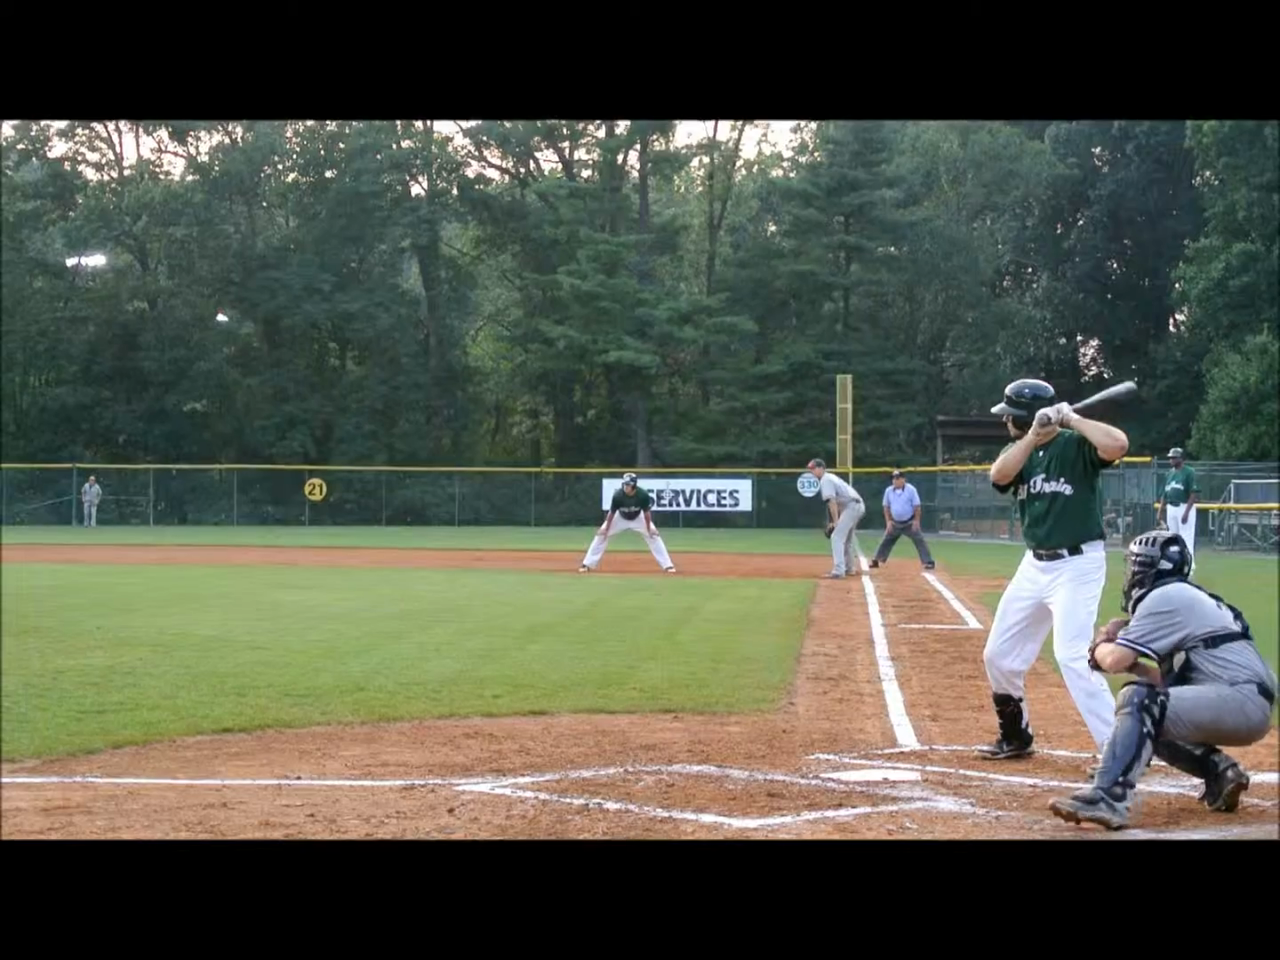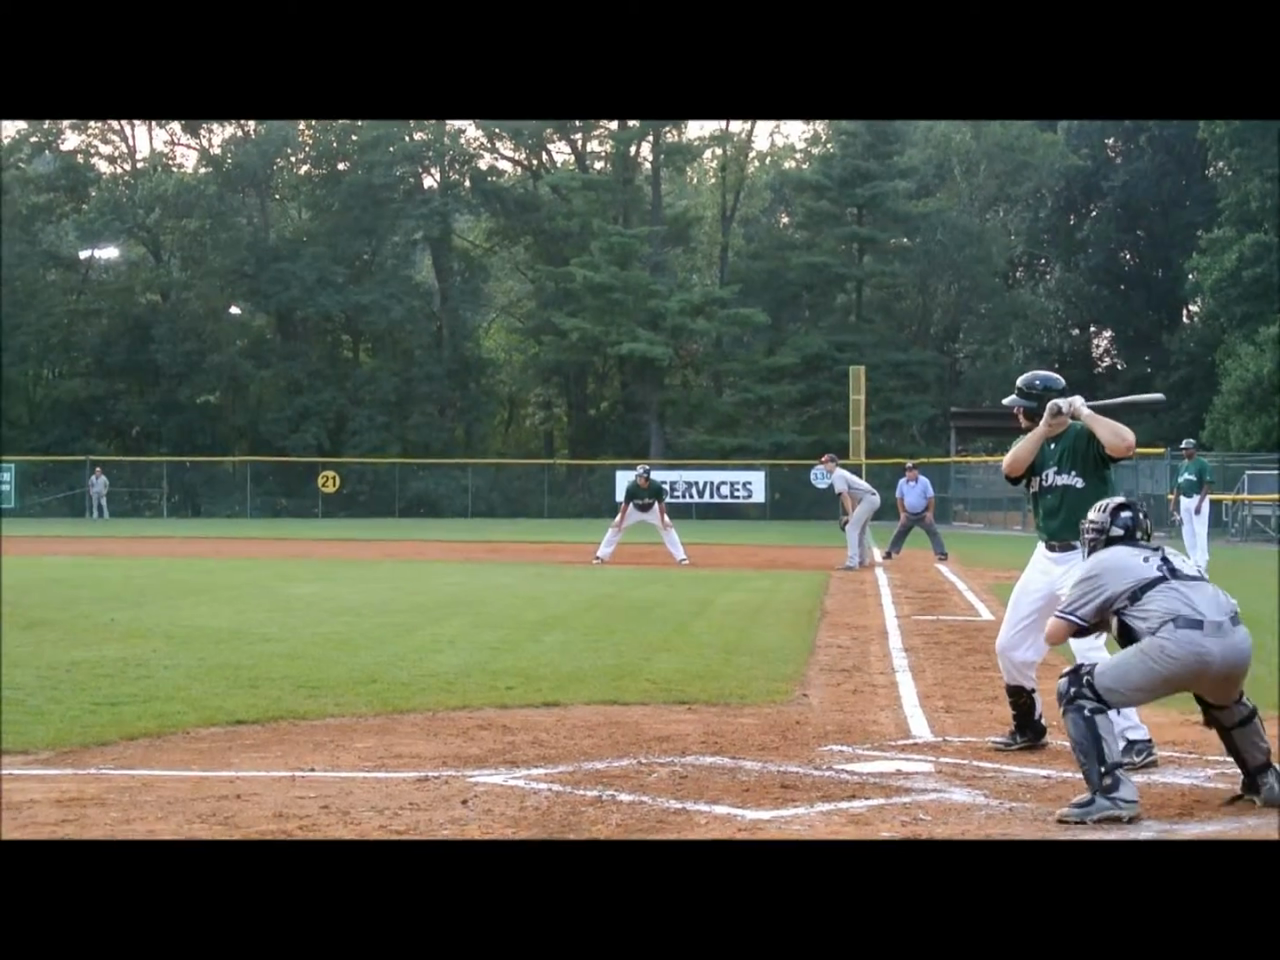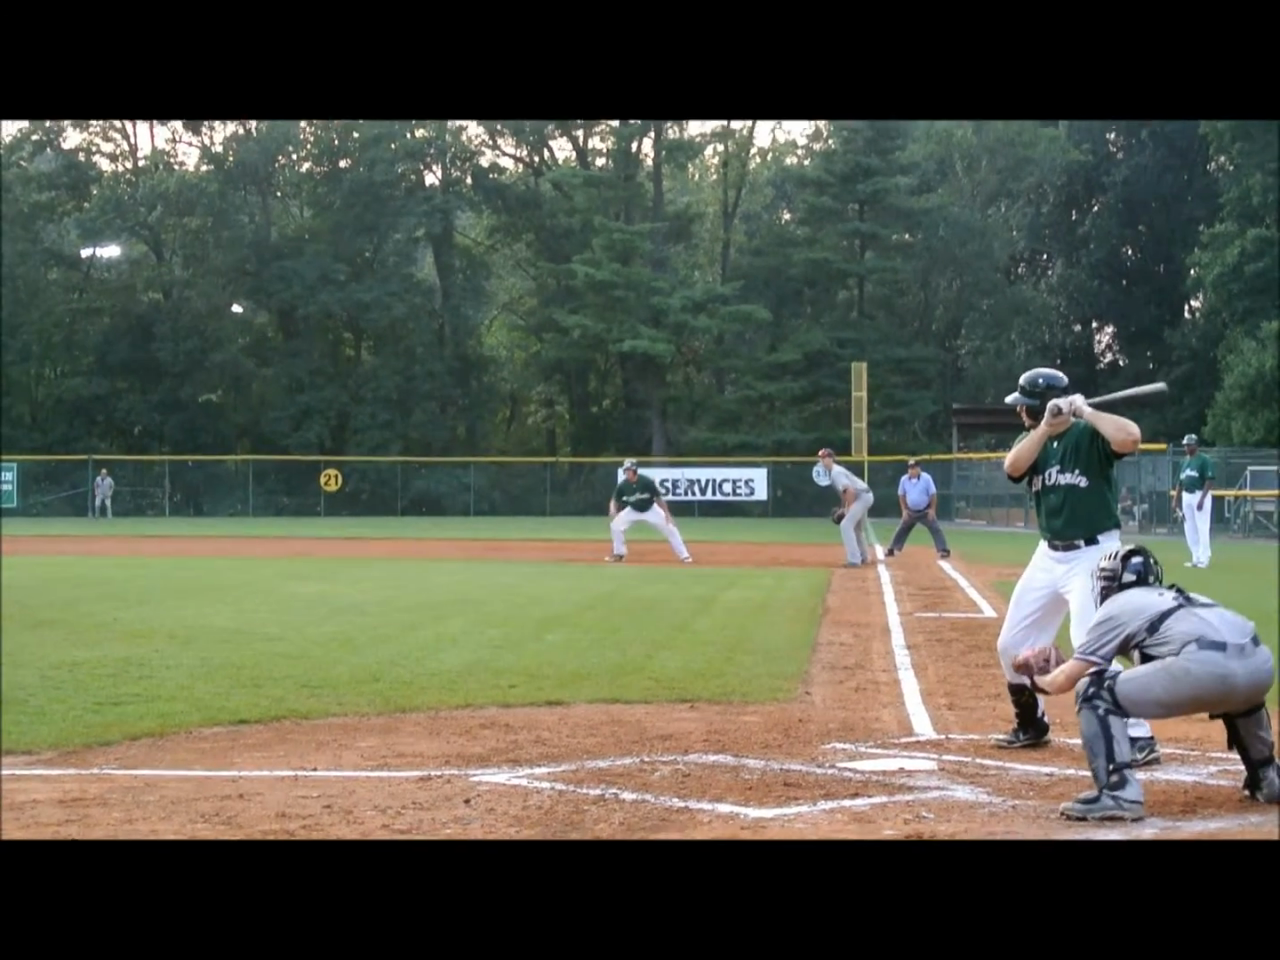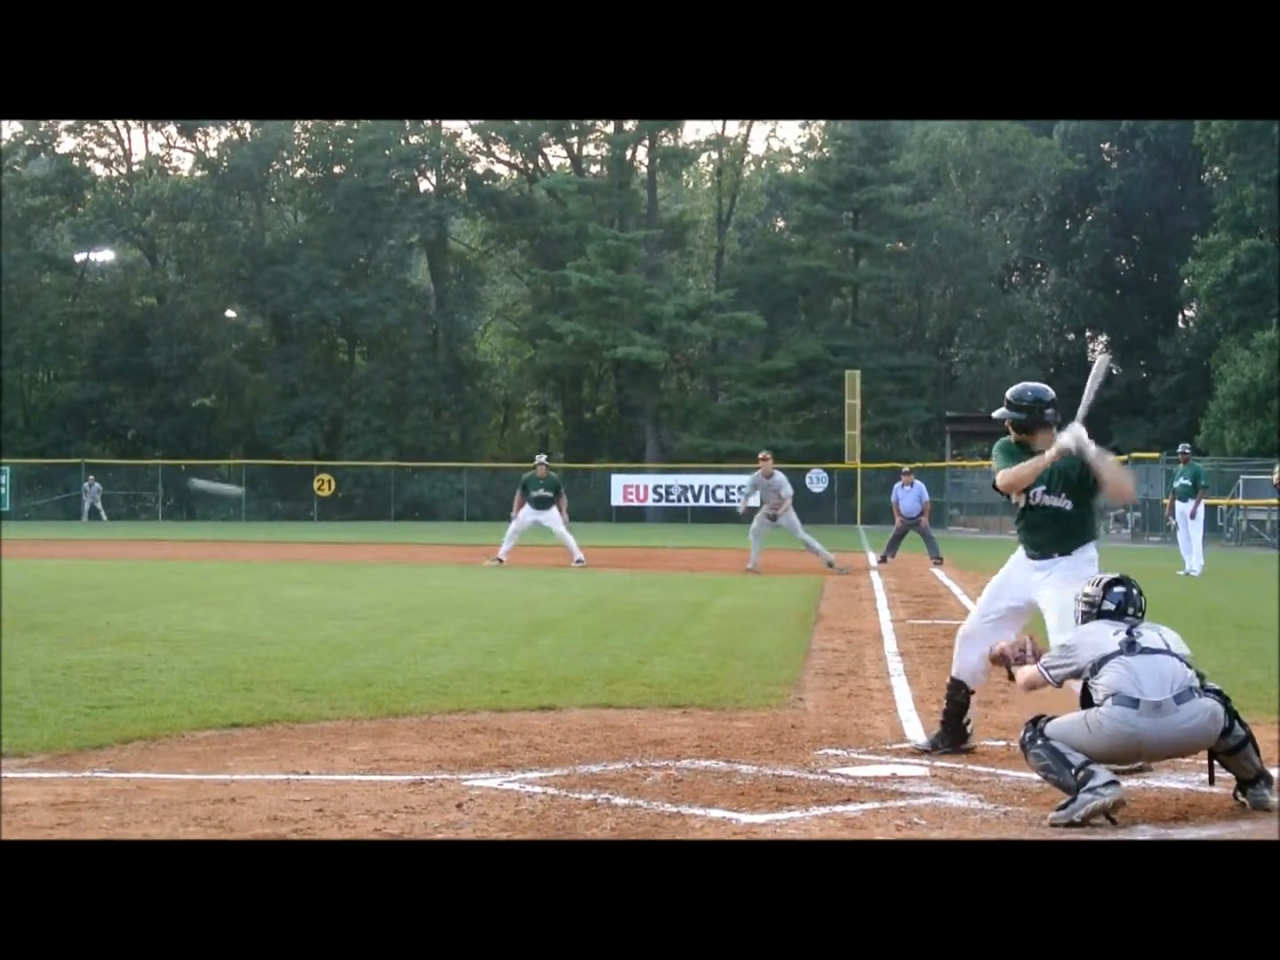
dt=0.7s
person 1, frame 1
left shoulder: (1076, 444)
right shoulder: (1018, 450)
left elbow: (1118, 444)
right elbow: (999, 476)
left wrist: (1073, 418)
right wrist: (1035, 434)
left hip: (1077, 565)
right hip: (1034, 565)
left knee: (1071, 656)
right knee: (999, 654)
right ankle: (1016, 735)
person 1, frame 2
left shoulder: (1086, 436)
right shoulder: (1030, 441)
left elbow: (1125, 444)
right elbow: (1011, 468)
left wrist: (1082, 412)
right wrist: (1045, 426)
right hip: (1046, 557)
left knee: (1087, 651)
right knee: (1011, 646)
left ankle: (1136, 740)
right ankle: (1029, 726)
person 1, frame 3
left shoulder: (1090, 434)
right shoulder: (1031, 438)
left elbow: (1130, 437)
right elbow: (1012, 467)
left wrist: (1083, 411)
right wrist: (1047, 426)
left hip: (1093, 556)
right hip: (1048, 556)
right knee: (1012, 645)
left ankle: (1141, 738)
right ankle: (1032, 724)
person 1, frame 4
left shoulder: (1081, 457)
right shoulder: (1008, 448)
left elbow: (1125, 493)
right elbow: (1007, 482)
left wrist: (1089, 451)
right wrist: (1052, 456)
left hip: (1069, 566)
right hip: (1026, 561)
right knee: (972, 638)
right ankle: (954, 730)
person 2, frame 1
left shoulder: (1166, 597)
right shoulder: (1188, 598)
left elbow: (1114, 661)
right elbow: (1176, 680)
left wrist: (1101, 646)
right wrist: (1136, 666)
left hip: (1241, 704)
right hip: (1248, 707)
left knee: (1138, 699)
right knee: (1148, 722)
left ankle: (1110, 799)
right ankle: (1219, 771)
person 2, frame 2
left shoulder: (1101, 563)
right shoulder: (1166, 555)
left elbow: (1054, 635)
right wrist: (1111, 618)
left hip: (1184, 644)
right hip: (1237, 640)
left knee: (1075, 689)
right knee: (1220, 694)
left ankle: (1112, 795)
person 2, frame 3
left shoulder: (1118, 606)
right shoulder: (1179, 598)
left elbow: (1062, 681)
left wrist: (1039, 677)
left hip: (1206, 667)
left knee: (1094, 692)
left ankle: (1118, 794)
person 2, frame 4
left shoulder: (1084, 636)
right shoulder: (1165, 633)
left elbow: (1028, 681)
left wrist: (1015, 667)
left hip: (1124, 725)
right hip: (1191, 723)
left knee: (1035, 737)
right knee: (1216, 705)
left ankle: (1094, 786)
right ankle: (1256, 786)
